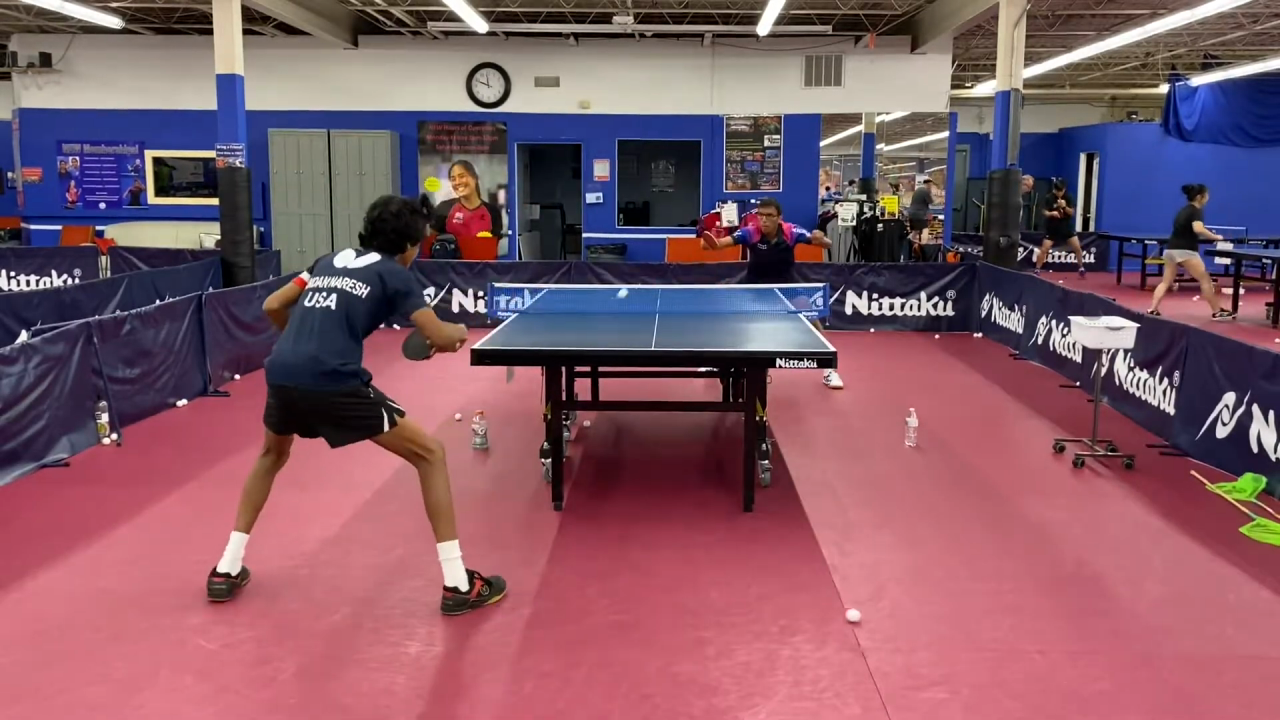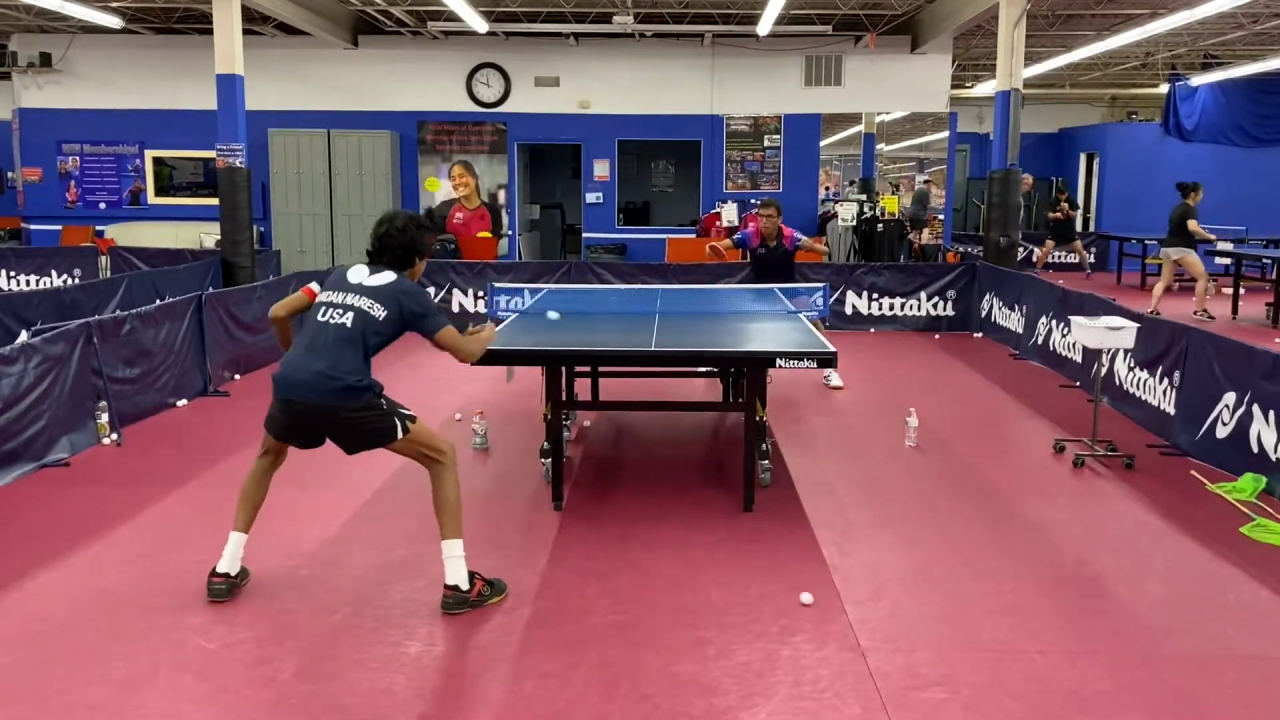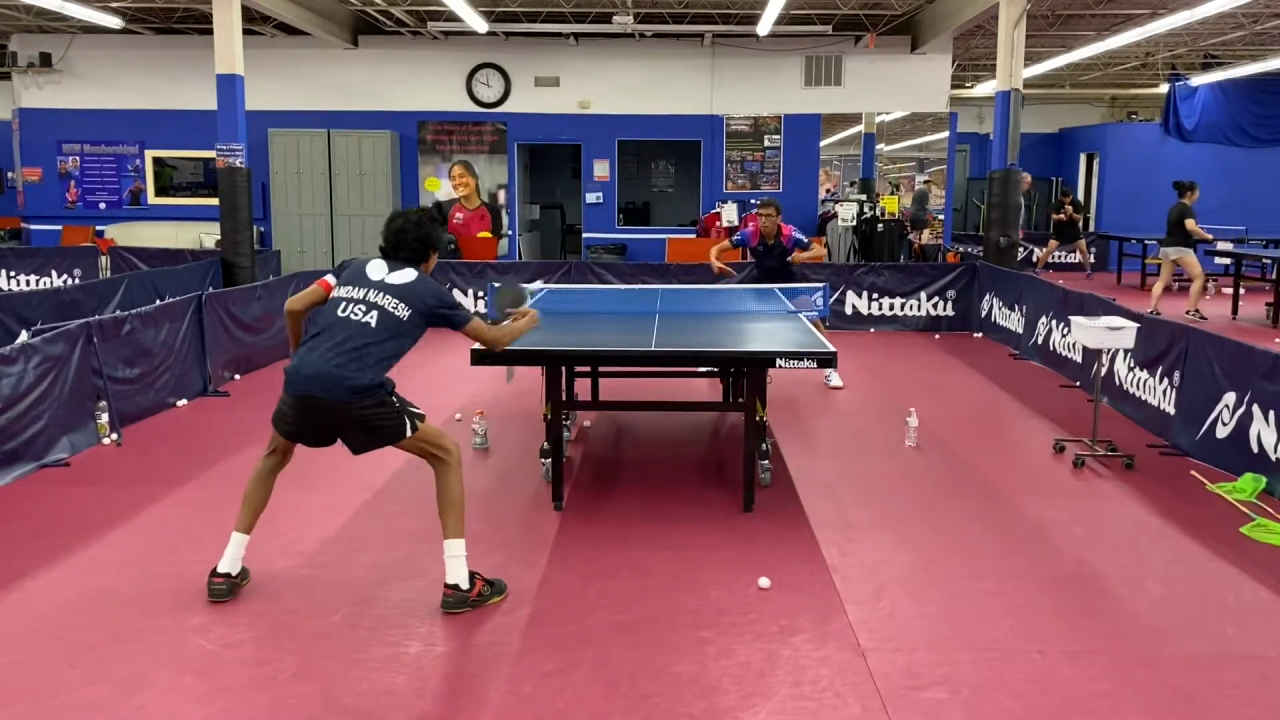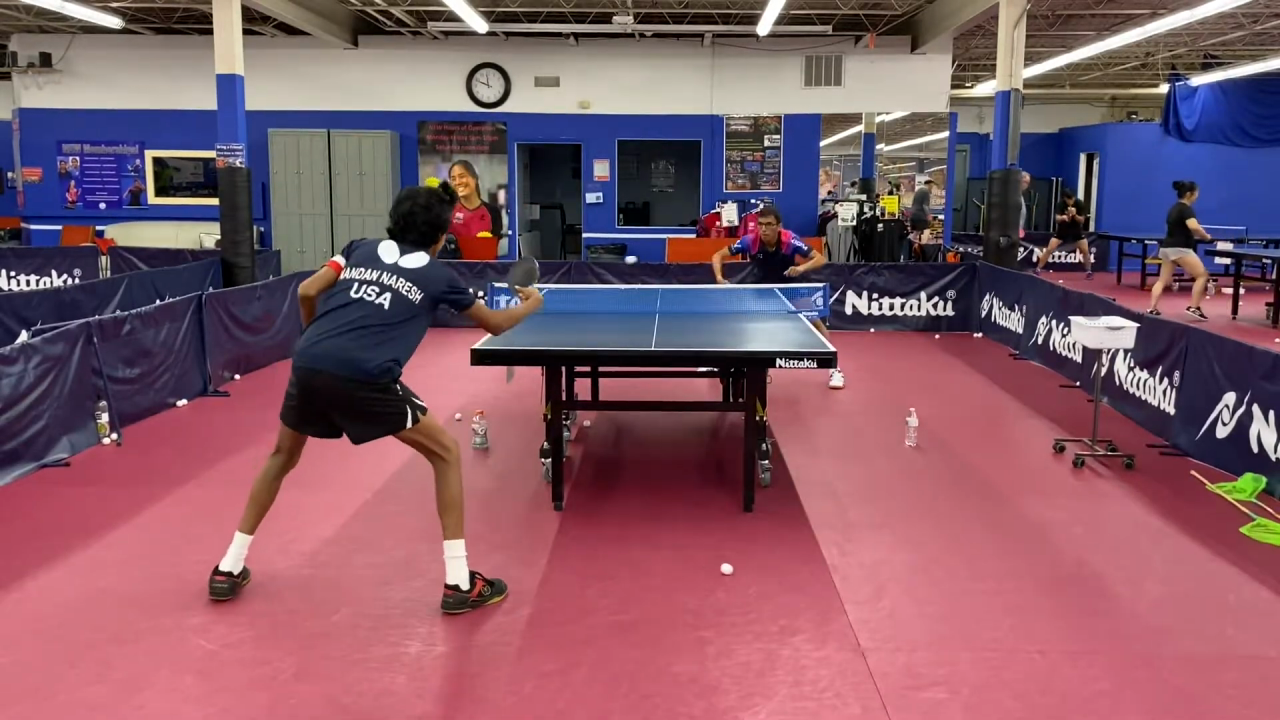
dt=0.1s
person 1, frame 1
left shoulder: (328, 261)
right shoulder: (394, 275)
left elbow: (272, 306)
right elbow: (440, 339)
right wrist: (461, 332)
left hip: (281, 375)
right hip: (336, 382)
left knee: (271, 456)
right knee: (430, 455)
left ankle: (228, 569)
right ankle: (457, 582)
person 1, frame 2
left shoulder: (337, 276)
right shoulder: (409, 295)
left elbow: (278, 314)
right elbow: (465, 353)
right wrist: (486, 333)
left hip: (290, 387)
right hip: (345, 398)
left knee: (268, 457)
right knee: (441, 456)
left ankle: (227, 569)
right ankle: (459, 582)
person 1, frame 3
left shoulder: (352, 268)
right shoulder: (429, 292)
left elbow: (294, 307)
right elbow: (492, 339)
left wrist: (299, 354)
right wrist: (526, 321)
left hip: (302, 381)
right hip: (357, 394)
left knee: (274, 456)
right knee: (447, 456)
left ankle: (228, 570)
right ankle: (459, 582)
person 1, frame 4
left shoulder: (361, 248)
right shoulder: (439, 275)
left elbow: (307, 291)
right elbow: (496, 323)
right wrist: (528, 302)
left hip: (310, 365)
right hip: (366, 378)
left knee: (281, 456)
right knee: (446, 454)
left ankle: (229, 568)
right ankle: (458, 582)
person 2, frame 1
left shoulder: (791, 232)
right shoulder: (749, 233)
left elbow: (827, 245)
right elbow: (719, 243)
left wrist: (821, 239)
right wrist: (709, 242)
left hip: (785, 286)
right hip: (755, 287)
left knee: (811, 320)
left ankle: (828, 370)
person 2, frame 2
left shoulder: (791, 236)
right shoulder: (750, 235)
left elbow: (824, 251)
right elbow: (718, 246)
left wrist: (811, 246)
right wrist: (712, 249)
left hip: (787, 287)
left knee: (813, 321)
left ankle: (829, 370)
person 2, frame 3
left shoulder: (790, 234)
right shoulder: (749, 234)
left elbow: (821, 252)
right elbow: (717, 248)
left wrist: (803, 255)
right wrist: (714, 262)
left hip: (789, 284)
right hip: (759, 285)
left knee: (812, 320)
left ankle: (830, 369)
person 2, frame 4
left shoulder: (790, 241)
right shoulder: (749, 242)
left elbow: (820, 260)
right elbow: (717, 257)
left wrist: (801, 268)
right wrist: (719, 280)
left knee: (814, 323)
left ankle: (833, 368)
